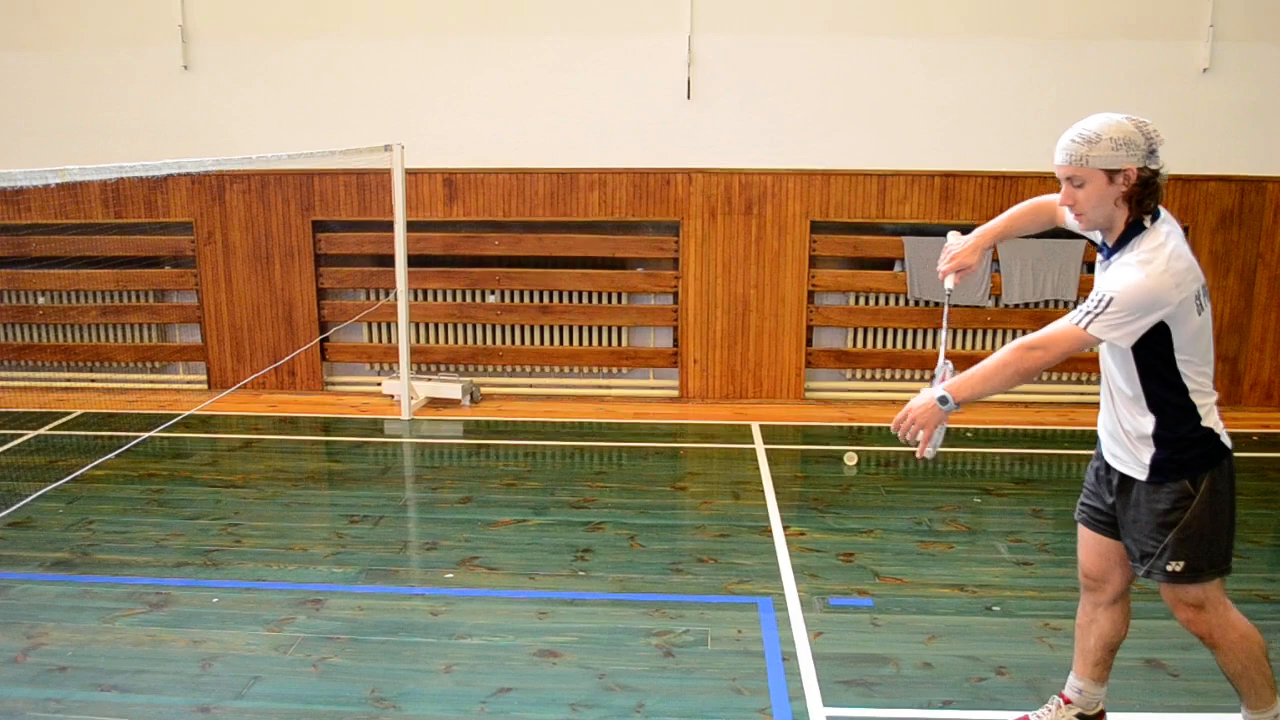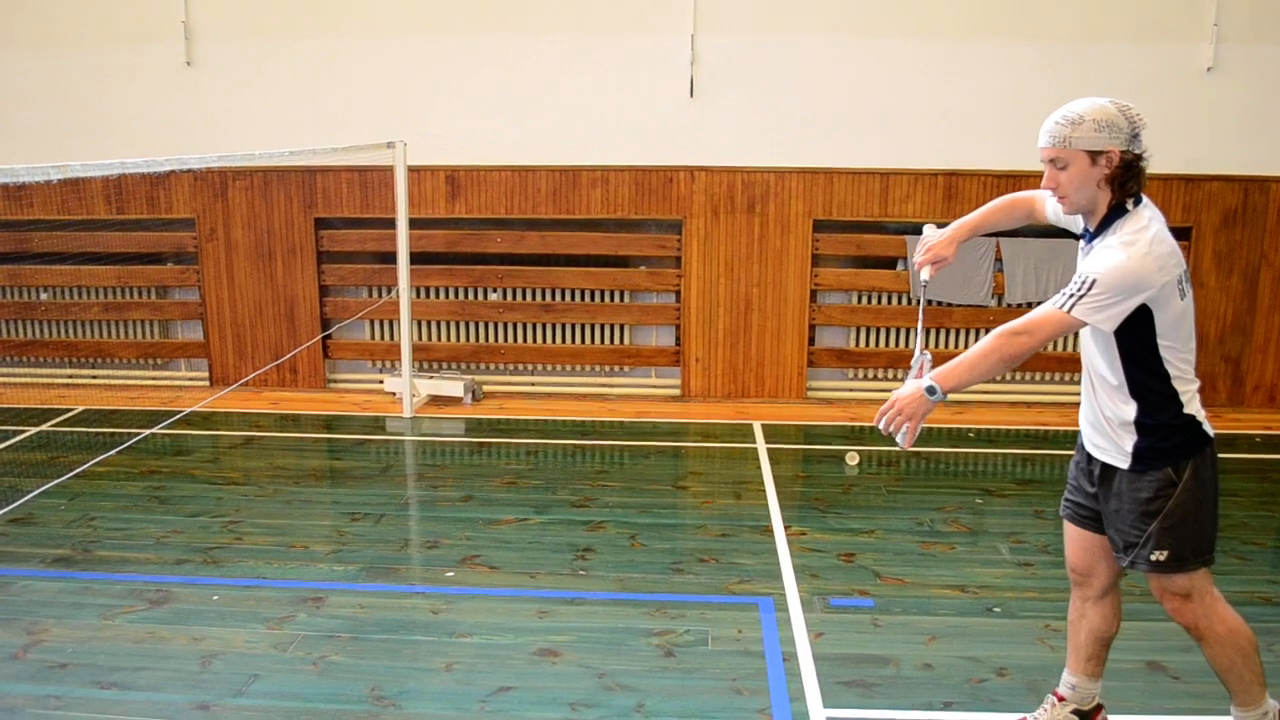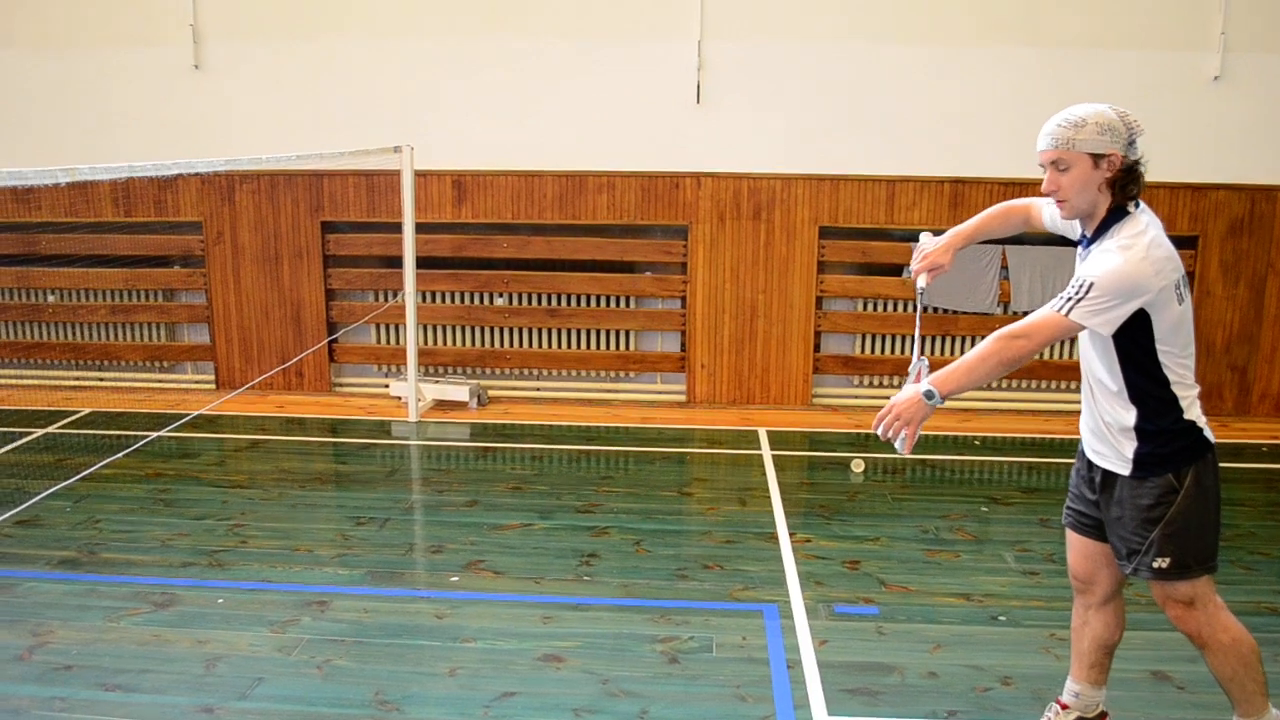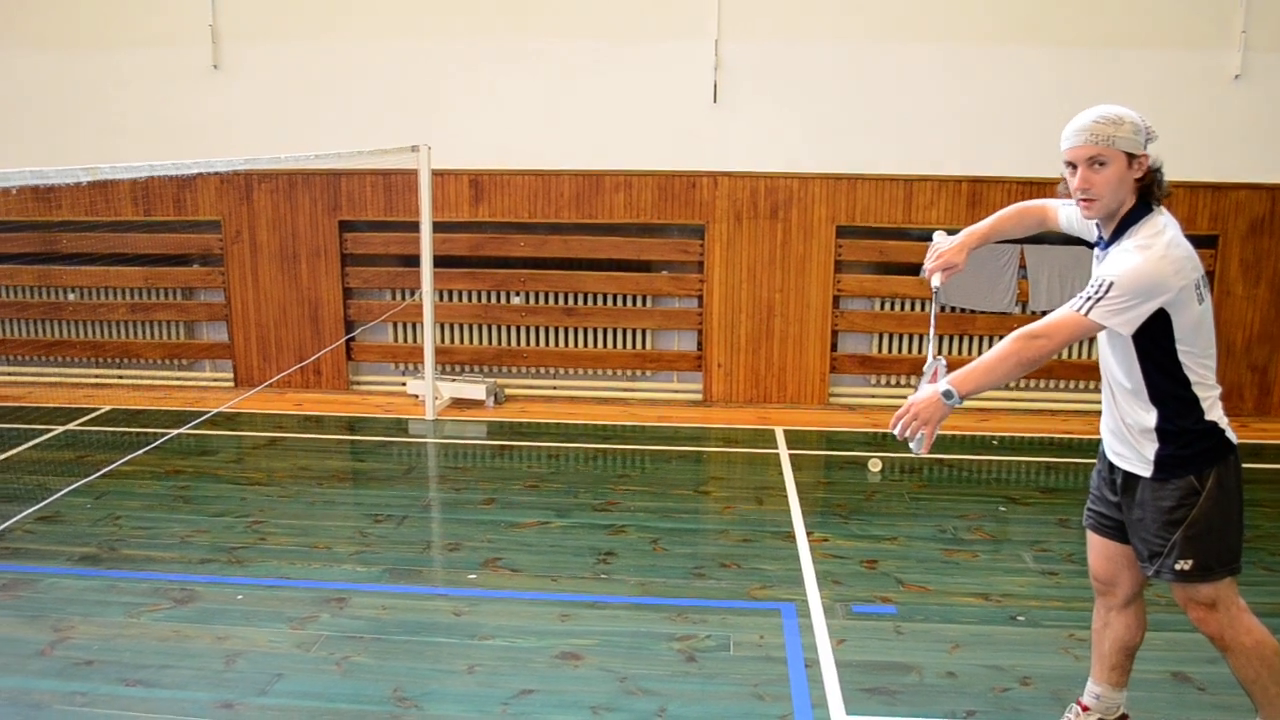
dt=0.3s
person 1, frame 1
left shoulder: (1150, 271)
right shoulder: (1125, 218)
left elbow: (1038, 352)
right elbow: (1047, 209)
left wrist: (946, 397)
right wrist: (979, 239)
left hip: (1175, 466)
right hip: (1119, 452)
left knee: (1198, 608)
right knee: (1100, 582)
person 1, frame 2
left shoulder: (1133, 253)
right shoulder: (1104, 207)
left elbow: (1023, 337)
right elbow: (1025, 205)
left wrist: (932, 387)
right wrist: (956, 232)
left hip: (1157, 457)
right hip: (1102, 443)
left knee: (1186, 600)
right knee: (1089, 577)
person 1, frame 3
left shoulder: (1130, 258)
right shoulder: (1100, 215)
left elbow: (1021, 342)
right elbow: (1022, 212)
left wrist: (930, 392)
right wrist: (952, 239)
left hip: (1158, 462)
right hip: (1102, 451)
left knee: (1189, 607)
right knee: (1091, 584)
person 1, frame 4
left shoulder: (1150, 257)
right shoulder: (1113, 217)
left elbow: (1041, 340)
right elbow: (1037, 212)
left wrist: (949, 391)
right wrist: (967, 239)
left hip: (1180, 464)
right hip: (1123, 452)
left knee: (1212, 610)
right knee: (1112, 587)
